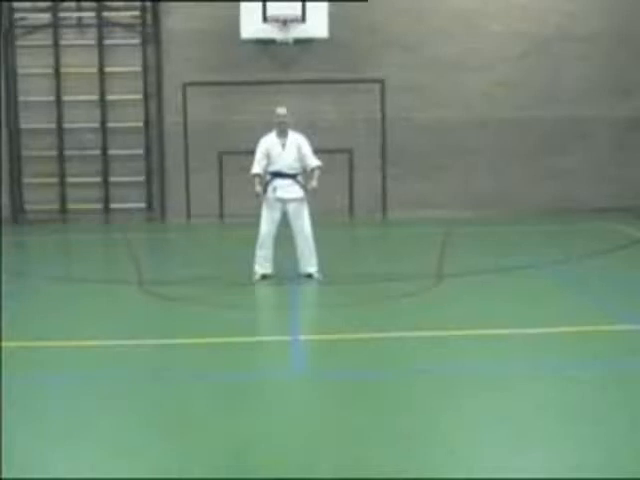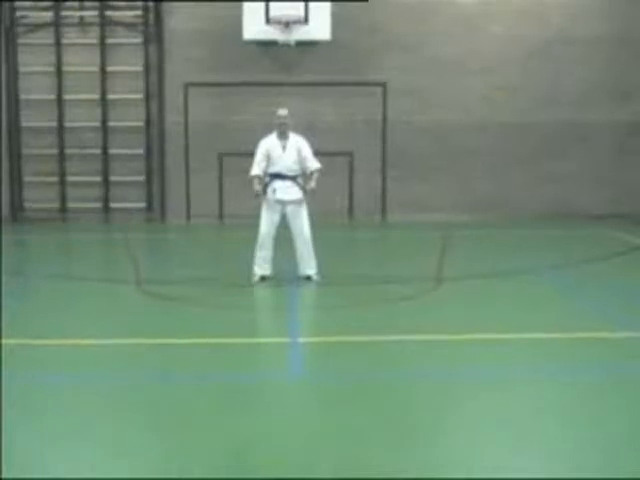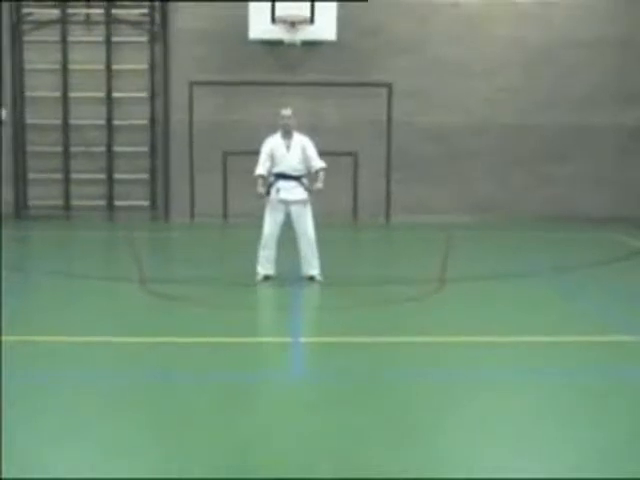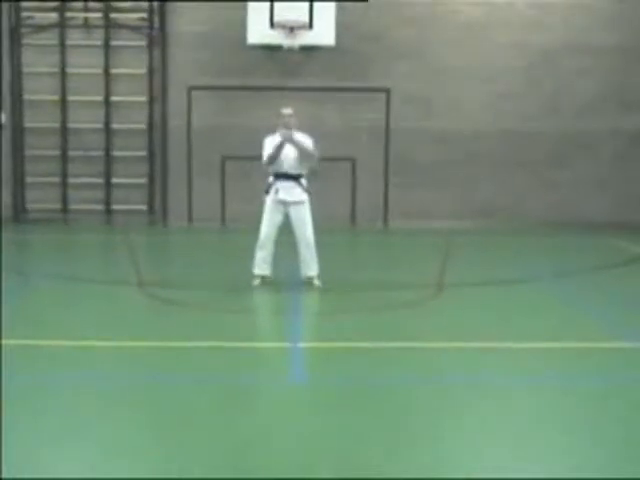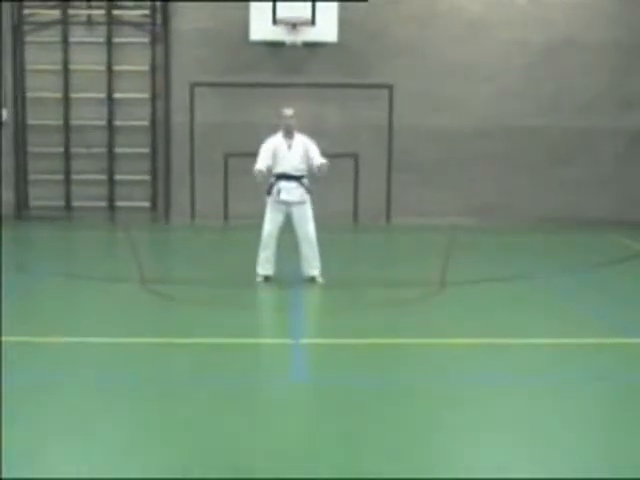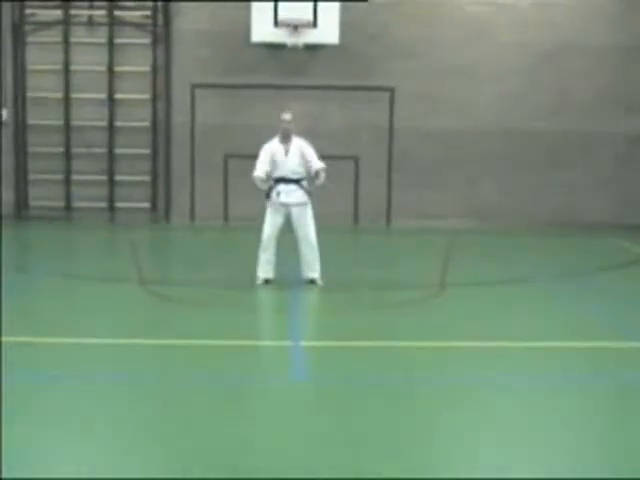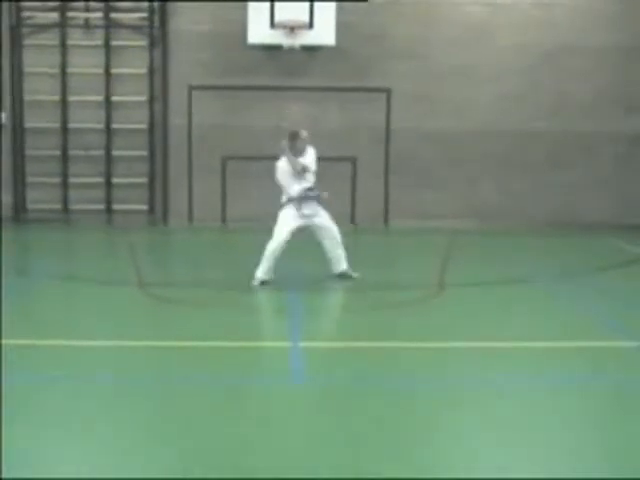
dt=0.5s
person 1, frame 1
left shoulder: (299, 139)
right shoulder: (266, 141)
left elbow: (311, 160)
right elbow: (258, 165)
left wrist: (314, 179)
right wrist: (257, 185)
left hip: (294, 188)
right hip: (273, 188)
left knee: (303, 230)
right knee: (266, 231)
left ankle: (309, 268)
right ankle: (263, 269)
person 1, frame 2
left shoulder: (300, 141)
right shoulder: (266, 142)
left elbow: (311, 163)
right elbow: (258, 166)
left wrist: (313, 180)
right wrist: (256, 185)
left hip: (294, 189)
right hip: (273, 190)
left knee: (302, 232)
right knee: (266, 232)
left ankle: (308, 270)
right ankle: (262, 271)
person 1, frame 3
left shoulder: (304, 141)
right shoulder: (270, 142)
left elbow: (316, 162)
right elbow: (262, 166)
left wrist: (320, 181)
right wrist: (260, 185)
left hip: (298, 190)
right hip: (277, 190)
left knee: (306, 232)
right knee: (269, 232)
left ankle: (311, 271)
right ankle: (265, 271)
person 1, frame 4
left shoulder: (304, 138)
right shoulder: (271, 139)
left elbow: (313, 157)
right elbow: (268, 161)
left wrist: (293, 140)
right wrist: (282, 142)
left hip: (297, 190)
right hip: (276, 189)
left knee: (305, 234)
right knee: (266, 233)
left ankle: (311, 274)
right ankle: (261, 273)
person 1, frame 5
left shoulder: (305, 142)
right shoulder: (271, 142)
left elbow: (318, 161)
right elbow: (260, 164)
left wrist: (322, 167)
right wrist: (260, 172)
left hip: (299, 190)
right hip: (278, 190)
left knee: (307, 233)
right knee: (269, 232)
left ankle: (312, 272)
right ankle: (264, 272)
person 1, frame 6
left shoulder: (303, 145)
right shoulder: (269, 147)
left elbow: (316, 164)
right elbow: (260, 171)
left wrist: (320, 175)
right wrist: (260, 182)
left hip: (299, 193)
right hip: (278, 194)
left knee: (308, 235)
right knee: (269, 235)
left ankle: (313, 275)
right ankle: (265, 274)
person 1, frame 7
left shoulder: (309, 151)
right shoulder: (282, 164)
left elbow: (305, 170)
right elbow: (296, 192)
left wrist: (288, 155)
right wrist: (316, 194)
left hip: (311, 203)
right hip: (293, 205)
left knee: (332, 233)
right knee: (278, 240)
left ankle: (341, 269)
right ankle: (262, 276)
